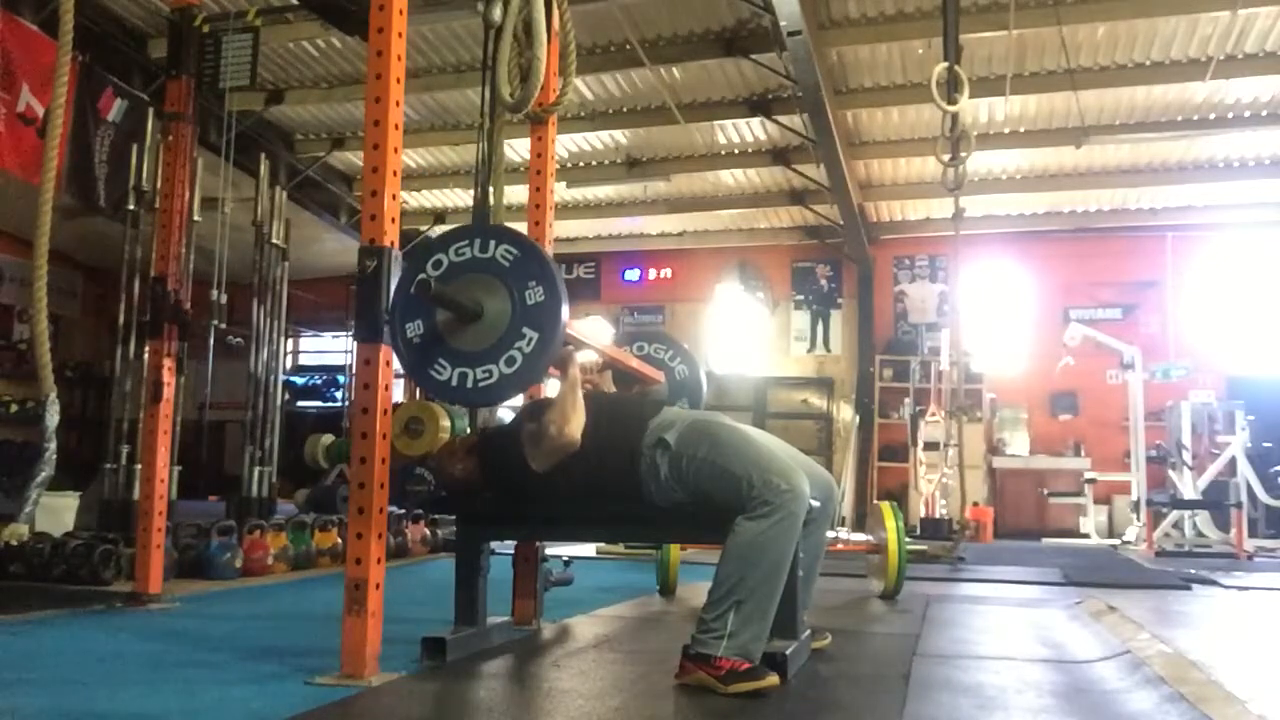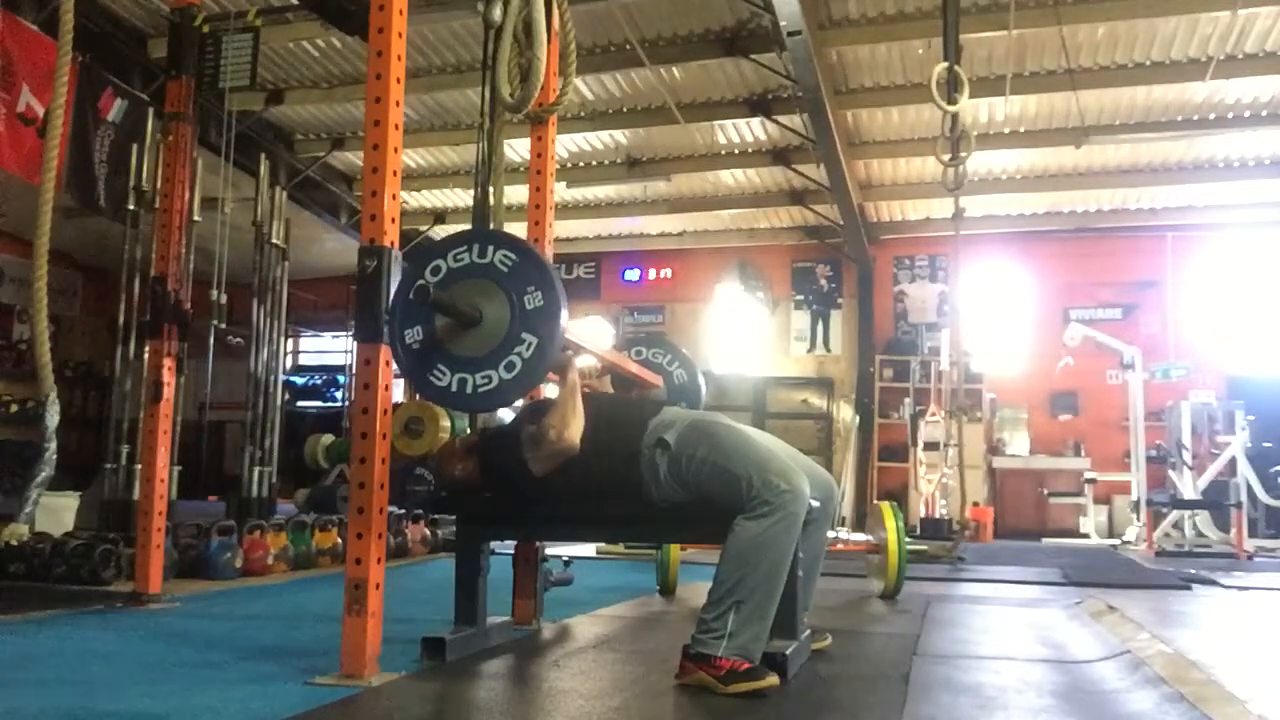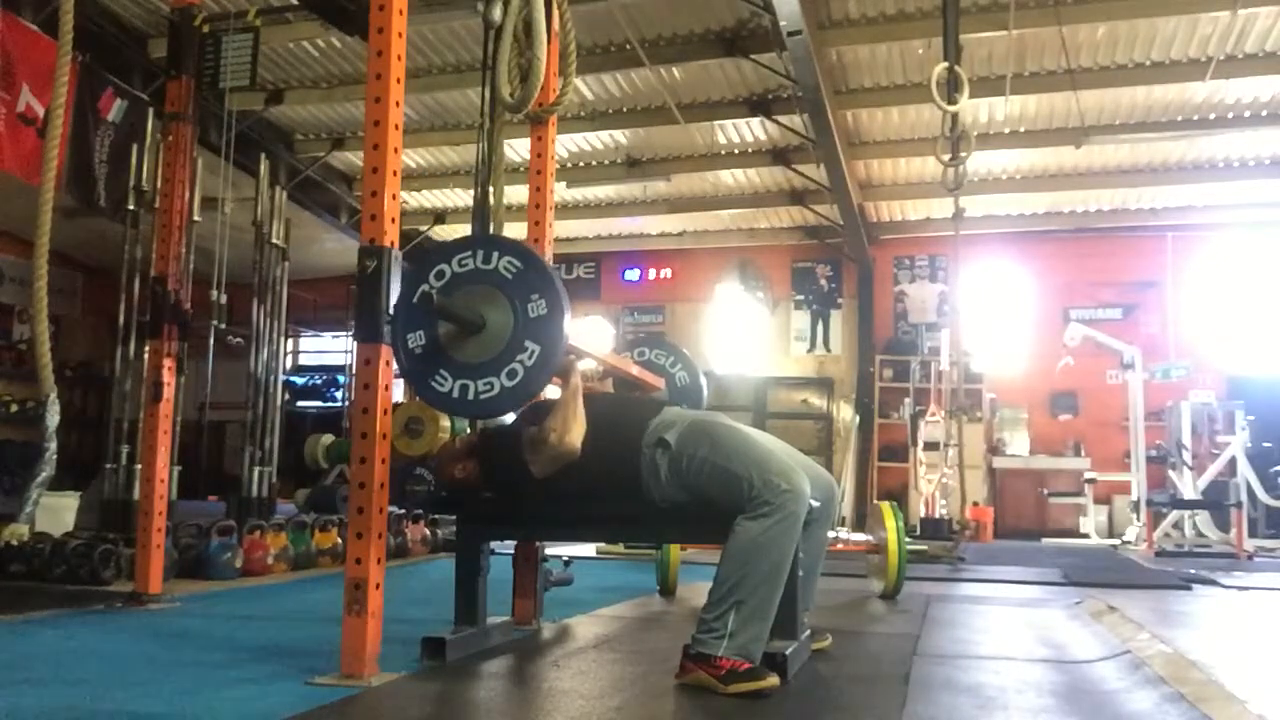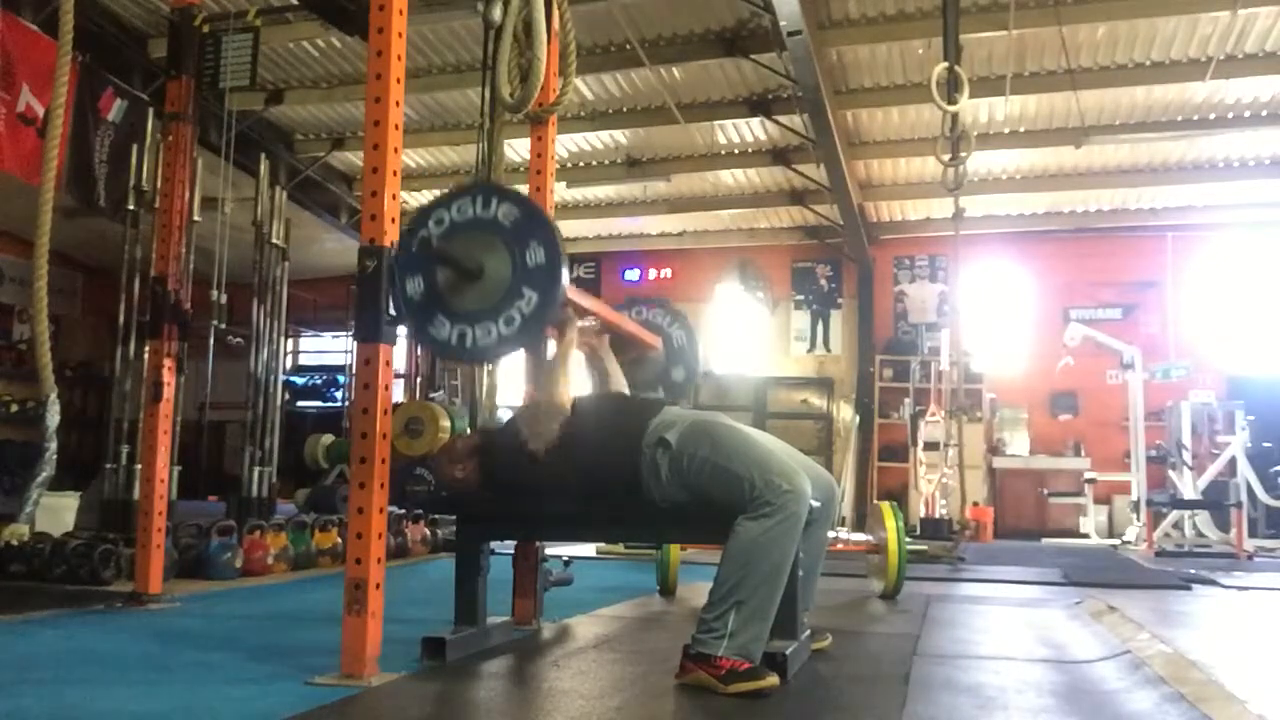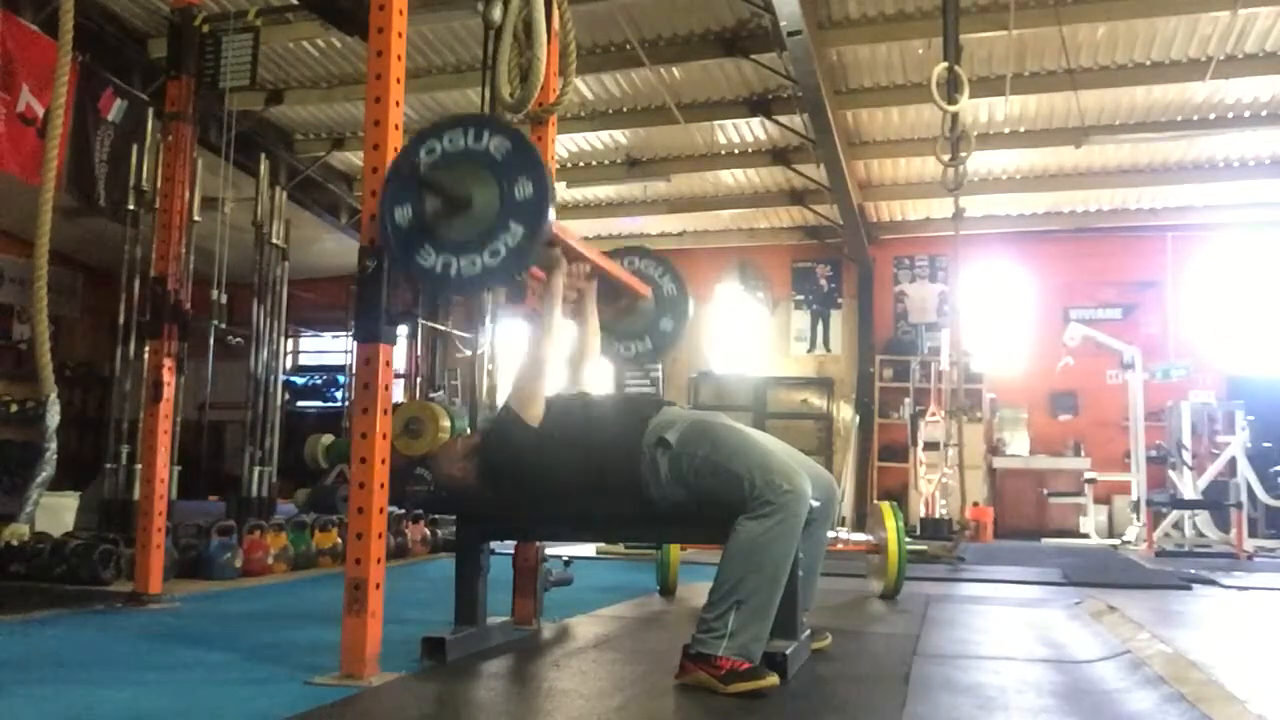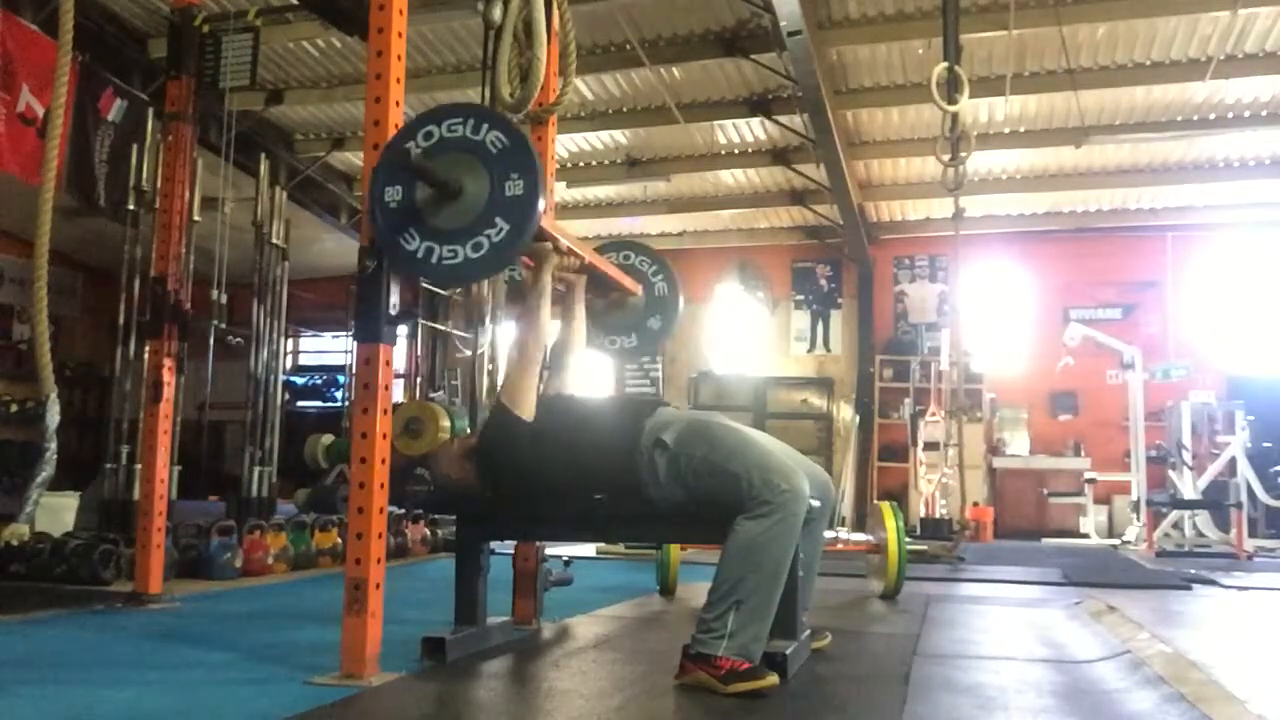
dt=0.3s
person 1, frame 1
left shoulder: (508, 442)
right shoulder: (501, 453)
right elbow: (565, 435)
left wrist: (602, 387)
right wrist: (570, 374)
left knee: (816, 490)
right knee: (782, 492)
left ankle: (777, 621)
right ankle: (717, 653)
person 1, frame 2
left shoulder: (518, 438)
right shoulder: (502, 451)
right elbow: (564, 439)
left wrist: (601, 390)
right wrist: (568, 377)
left knee: (817, 490)
right knee: (781, 492)
left ankle: (780, 620)
right ankle: (716, 653)
person 1, frame 3
left shoulder: (514, 441)
right shoulder: (501, 453)
right elbow: (565, 443)
left wrist: (602, 391)
right wrist: (571, 381)
left knee: (817, 491)
right knee: (782, 492)
left ankle: (780, 621)
right ankle: (716, 653)
person 1, frame 4
right shoulder: (502, 457)
left elbow: (616, 411)
right elbow: (553, 404)
left wrist: (601, 353)
right wrist: (566, 336)
left knee: (818, 489)
right knee: (784, 490)
right ankle: (716, 654)
person 1, frame 5
left shoulder: (523, 443)
right shoulder: (504, 452)
left elbow: (580, 371)
right elbow: (537, 359)
left wrist: (588, 299)
right wrist: (554, 279)
left knee: (817, 490)
right knee: (784, 490)
left ankle: (781, 621)
right ankle: (717, 653)
person 1, frame 6
left shoulder: (530, 434)
right shoulder: (501, 450)
left elbow: (561, 363)
right elbow: (527, 353)
left wrist: (576, 291)
right wrist: (543, 271)
left knee: (814, 489)
right knee: (781, 490)
left ankle: (776, 622)
right ankle: (715, 653)
